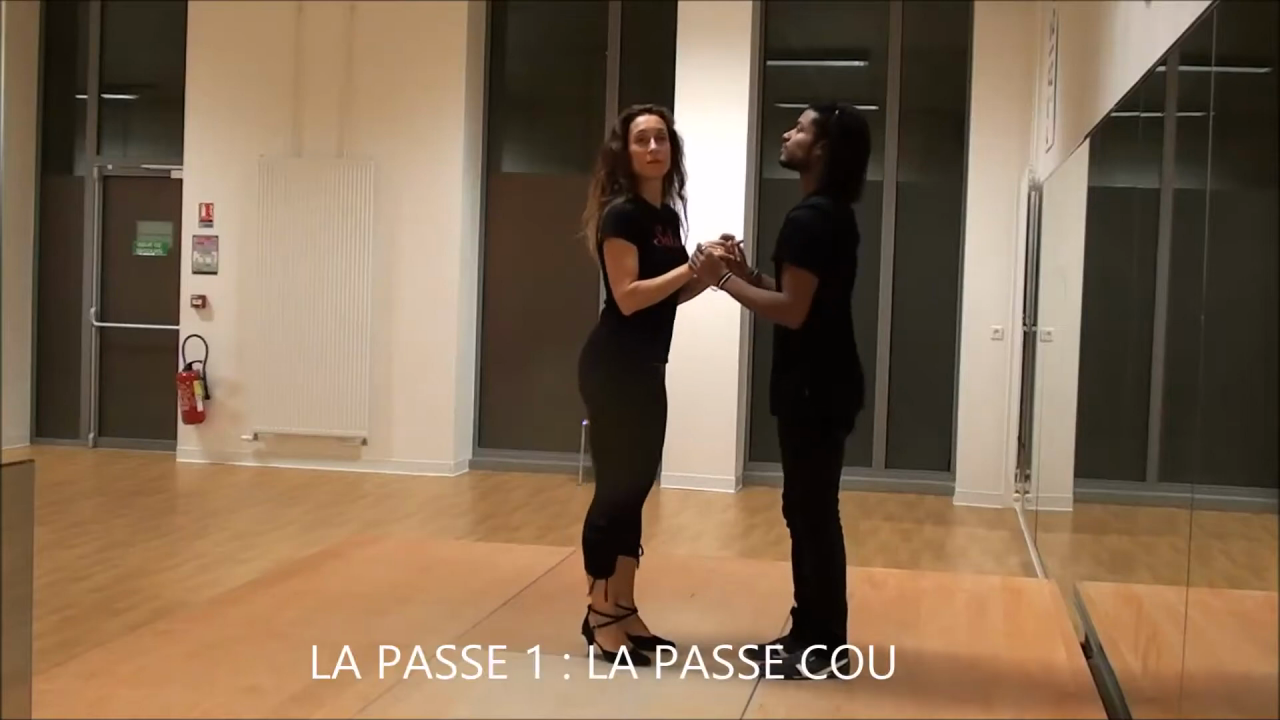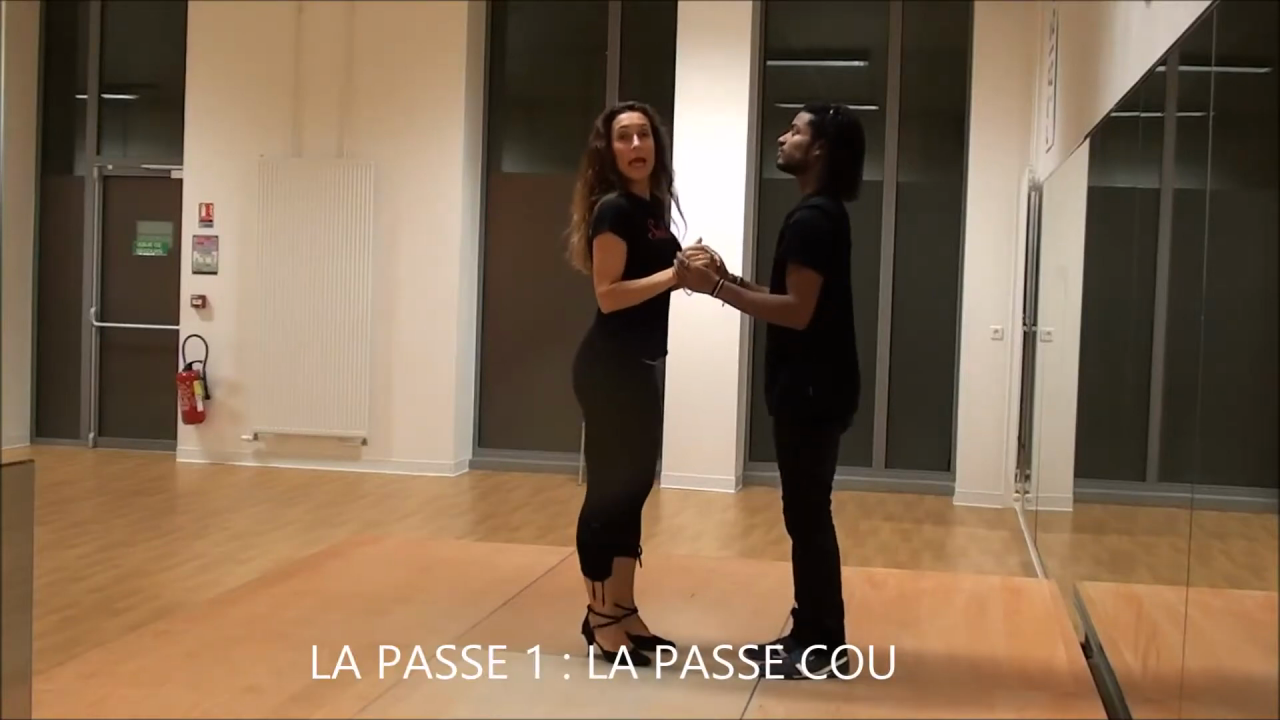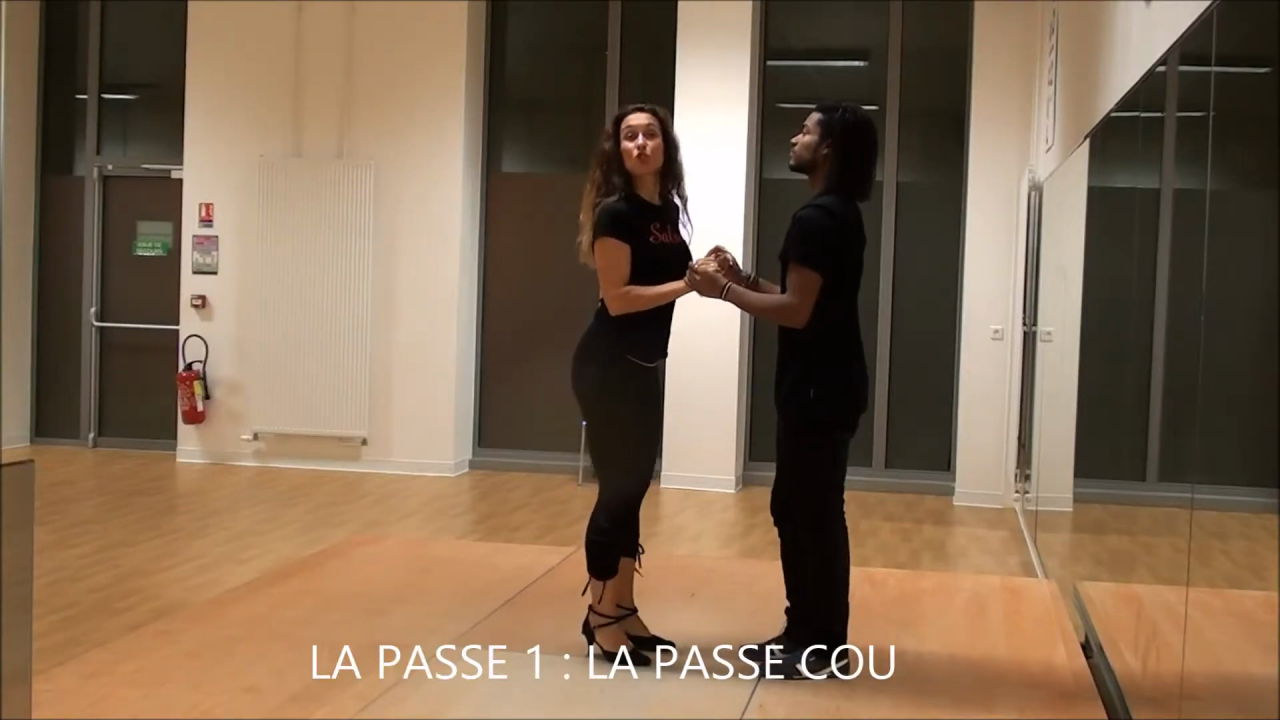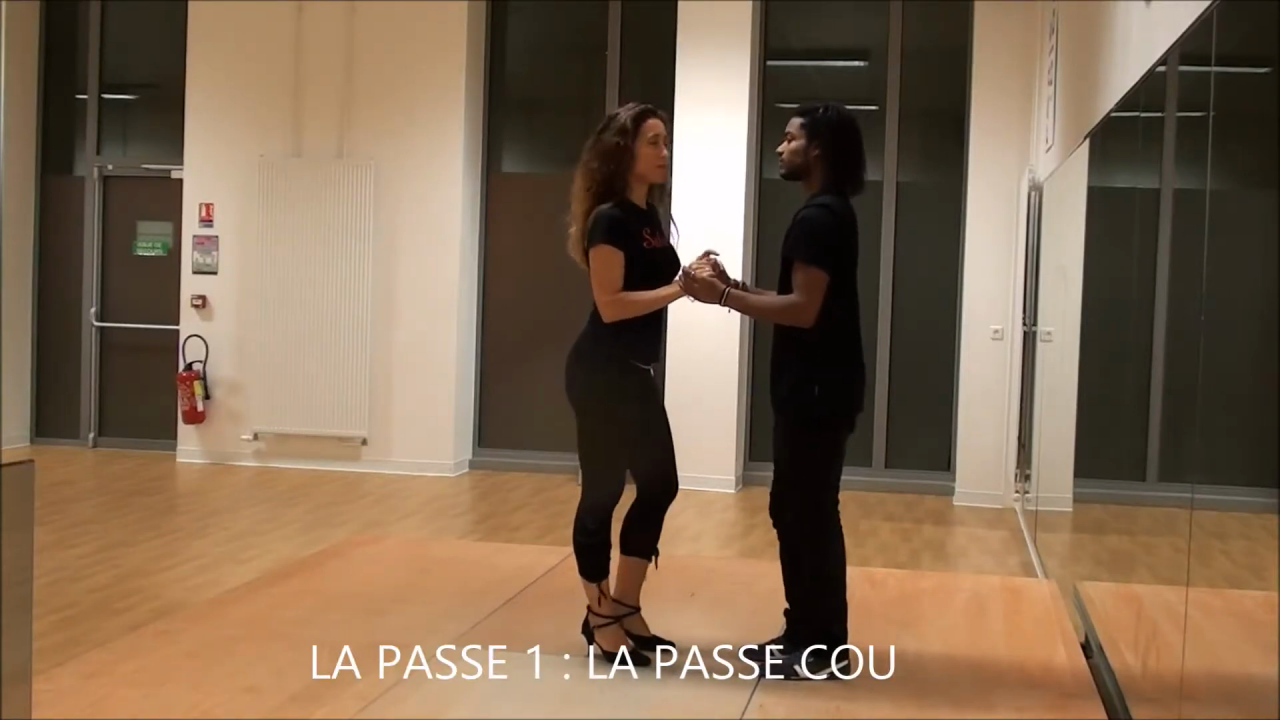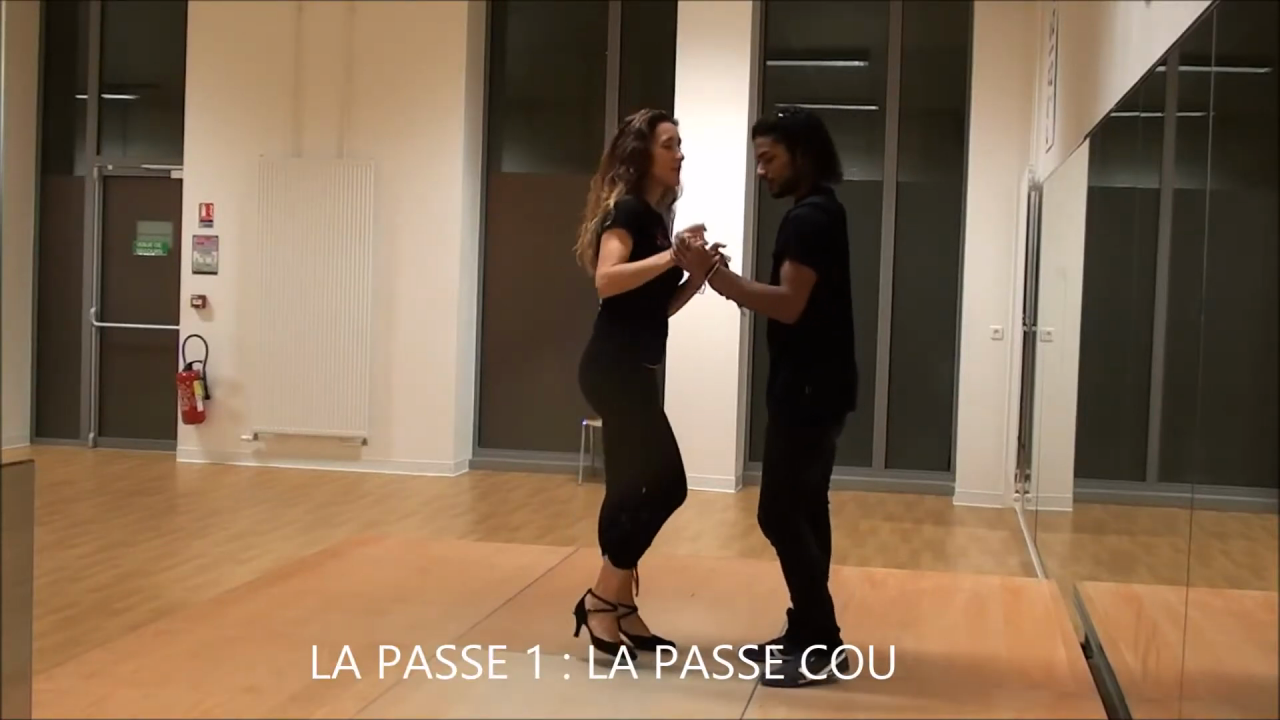
dt=1s
person 1, frame 1
left shoulder: (809, 218)
right shoulder: (831, 215)
left elbow: (792, 311)
left wrist: (723, 278)
right wrist: (745, 272)
left hip: (815, 388)
right hip: (818, 384)
left knee: (814, 514)
right knee: (804, 511)
left ankle: (827, 647)
right ankle: (808, 633)
person 1, frame 2
left shoulder: (811, 219)
right shoulder: (822, 215)
left elbow: (797, 311)
left wrist: (715, 288)
right wrist: (727, 277)
left hip: (813, 390)
right hip: (809, 387)
left knee: (808, 515)
right knee: (805, 513)
left ankle: (824, 645)
right ankle: (809, 633)
person 1, frame 3
left shoulder: (816, 218)
right shoulder: (839, 215)
left elbow: (796, 311)
left wrist: (722, 290)
right wrist: (743, 278)
left hip: (820, 389)
right hip: (817, 386)
left knee: (816, 515)
right knee: (791, 509)
left ankle: (823, 646)
right ankle: (804, 632)
person 1, frame 4
left shoulder: (819, 218)
right shoulder: (827, 215)
left elbow: (803, 311)
left wrist: (721, 297)
right wrist: (733, 284)
left hip: (818, 392)
right hip: (807, 390)
left knee: (813, 516)
right knee: (789, 511)
left ankle: (825, 647)
right ankle: (802, 633)
person 1, frame 5
left shoulder: (809, 217)
right shoulder: (817, 213)
left elbow: (787, 305)
left wrist: (716, 275)
right wrist: (723, 278)
left hip: (807, 388)
right hip: (813, 386)
left knee: (781, 513)
right knee: (804, 509)
left ankle: (822, 644)
right ankle: (807, 634)
person 2, frame 1
left shoulder: (667, 216)
right shoulder: (620, 214)
right elbow: (628, 296)
right wrist: (692, 267)
left hip: (646, 366)
right hip: (614, 366)
left knee: (636, 486)
right knee: (617, 485)
left ankle: (623, 609)
right ankle: (600, 614)
person 2, frame 2
left shoulder: (653, 206)
right shoulder: (614, 208)
right elbow: (608, 294)
right wrist: (676, 273)
left hip: (640, 365)
right hip: (609, 366)
left knee: (633, 487)
right knee: (610, 487)
left ankle: (624, 609)
right ankle: (600, 616)
person 2, frame 3
left shoulder: (667, 210)
right shoulder: (615, 212)
right elbow: (616, 298)
right wrist: (688, 284)
left hip: (642, 366)
right hip: (607, 366)
left knee: (634, 485)
right knee: (618, 486)
left ankle: (622, 609)
right ankle: (600, 615)
person 2, frame 4
left shoulder: (650, 214)
right shoulder: (611, 219)
right elbow: (610, 305)
right wrist: (678, 289)
left hip: (635, 371)
right hip: (601, 372)
left knee: (660, 484)
right knee: (603, 490)
left ankle: (624, 606)
right ankle: (600, 616)
person 2, frame 5
left shoulder: (655, 216)
right shoulder: (626, 210)
right elbow: (606, 280)
left wrist: (696, 275)
right wrist: (671, 257)
left hip: (636, 369)
right hip: (614, 368)
left knee: (629, 489)
right knee: (666, 483)
left ankle: (620, 606)
right ankle: (600, 599)
